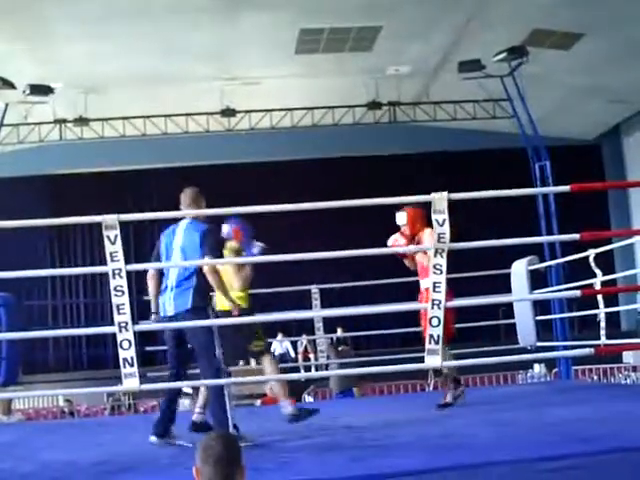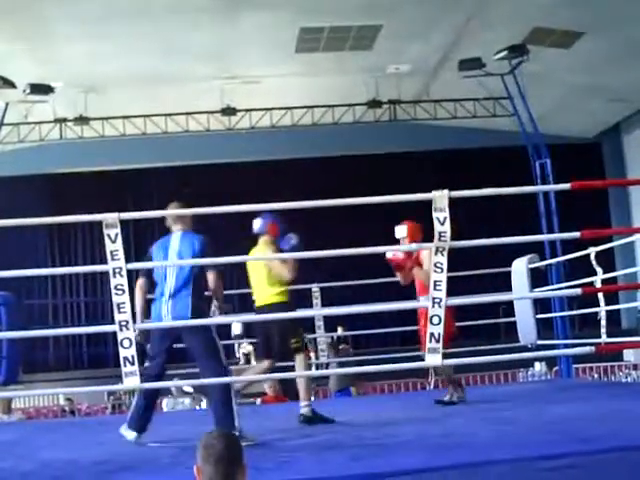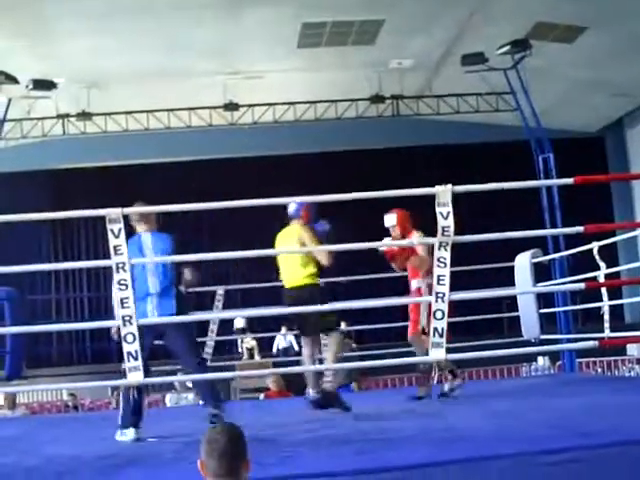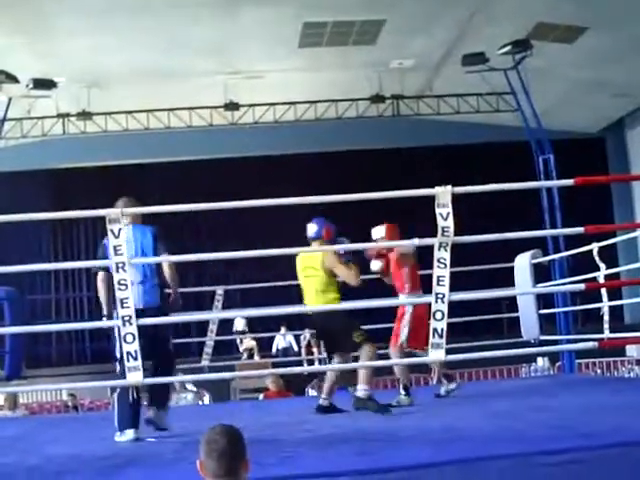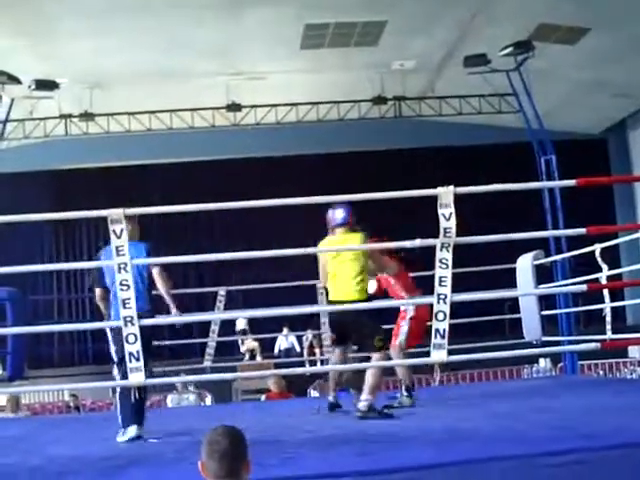
dt=0.2s
person 1, frame 1
left shoulder: (166, 234)
right shoulder: (206, 231)
left elbow: (152, 275)
right elbow: (209, 269)
left wrist: (155, 308)
right wrist: (230, 300)
left hip: (168, 308)
right hip: (193, 306)
left knee: (176, 371)
right knee: (213, 369)
left ankle: (162, 429)
right ankle: (224, 432)
person 1, frame 2
left shoulder: (156, 247)
right shoulder: (200, 242)
left elbow: (141, 286)
right elbow: (212, 281)
left wrist: (139, 319)
right wrist: (220, 299)
left hip: (160, 316)
right hip: (190, 313)
left knee: (152, 372)
right knee: (215, 371)
left ankle: (133, 427)
right ankle: (228, 431)
person 1, frame 3
left shoulder: (127, 248)
right shoulder: (169, 241)
right wrist: (177, 281)
left hip: (141, 316)
right hip: (171, 312)
right knee: (195, 364)
left ankle: (128, 427)
right ankle: (215, 410)
person 1, frame 4
left shoulder: (109, 242)
right shoulder: (151, 233)
left elbow: (102, 279)
right elbow: (167, 266)
left wrist: (107, 312)
right wrist: (174, 290)
right hip: (153, 304)
left knee: (127, 368)
right knee: (162, 358)
left ankle: (127, 427)
right ankle: (156, 409)
person 1, frame 5
left shoulder: (104, 255)
right shoulder: (144, 248)
left elbow: (99, 293)
right elbow: (158, 275)
left wrist: (108, 314)
right wrist: (172, 304)
left hip: (118, 317)
right hip: (143, 315)
left knee: (123, 372)
left ankle: (130, 425)
right ankle: (135, 422)
person 2, frame 1
left shoulder: (231, 256)
right shoulder: (229, 257)
right elbow: (239, 285)
right wrist: (250, 264)
left hip: (224, 315)
right hip: (236, 313)
right knee: (267, 358)
right ankle: (290, 409)
person 2, frame 2
left shoulder: (254, 252)
right shoulder: (267, 249)
right elbow: (288, 275)
left wrist: (285, 254)
right wrist: (291, 254)
left hip: (262, 309)
right hip: (277, 306)
left knee: (266, 362)
right knee: (300, 356)
right ankle: (306, 411)
person 2, frame 3
left shoulder: (281, 236)
right shoulder: (304, 232)
right elbow: (326, 260)
right wrist: (323, 239)
left hip: (290, 292)
right hip: (307, 290)
left knee: (310, 340)
right knee: (335, 335)
left ankle: (314, 394)
right ankle: (328, 385)
person 2, frame 4
left shoulder: (301, 257)
right shoulder: (327, 256)
right elbow: (354, 280)
right wrist: (346, 259)
left hip: (316, 315)
right hip: (332, 312)
left knee: (340, 357)
right knee: (367, 348)
left ankle: (324, 402)
right ankle: (363, 395)
person 2, frame 5
left shoulder: (324, 245)
right shoulder: (361, 239)
left elbow: (323, 282)
right elbow: (383, 267)
left hip: (337, 305)
right hip: (359, 304)
left knee: (338, 351)
right knee: (379, 354)
left ankle: (332, 399)
right ankle: (365, 405)
person 3, frame 1
left shoulder: (428, 233)
right shoulder: (418, 238)
left elbow: (431, 262)
right elbow: (414, 266)
left wrist: (411, 248)
right wrist: (404, 252)
right hip: (427, 291)
left ankle: (451, 385)
right ankle: (454, 384)
person 3, frame 2
left shoulder: (425, 251)
right shoulder: (413, 254)
left elbow: (429, 278)
right elbow: (404, 280)
left wrist: (410, 265)
right wrist: (398, 266)
right hip: (426, 306)
left ankle: (456, 389)
right ankle: (454, 389)
person 3, frame 3
left shoulder: (416, 236)
right shoulder: (404, 242)
left elbow: (426, 264)
right elbow: (399, 267)
left wrist: (404, 254)
right wrist: (392, 256)
left hip: (424, 289)
right hip: (416, 291)
left knee: (415, 336)
right knee: (422, 337)
left ankle: (425, 383)
right ankle: (451, 376)
person 3, frame 4
left shoulder: (402, 252)
right shoulder: (391, 256)
right elbow: (391, 280)
right wrist: (381, 269)
left hip: (413, 305)
right hip: (409, 305)
left knee: (395, 349)
right knee: (420, 346)
left ankle: (405, 395)
right ankle: (447, 380)
person 3, frame 5
left shoulder: (389, 264)
right wrist: (376, 284)
left hip: (413, 309)
right hip: (410, 309)
left knee: (395, 351)
right knee: (398, 348)
left ankle: (407, 396)
right ankle: (407, 389)
